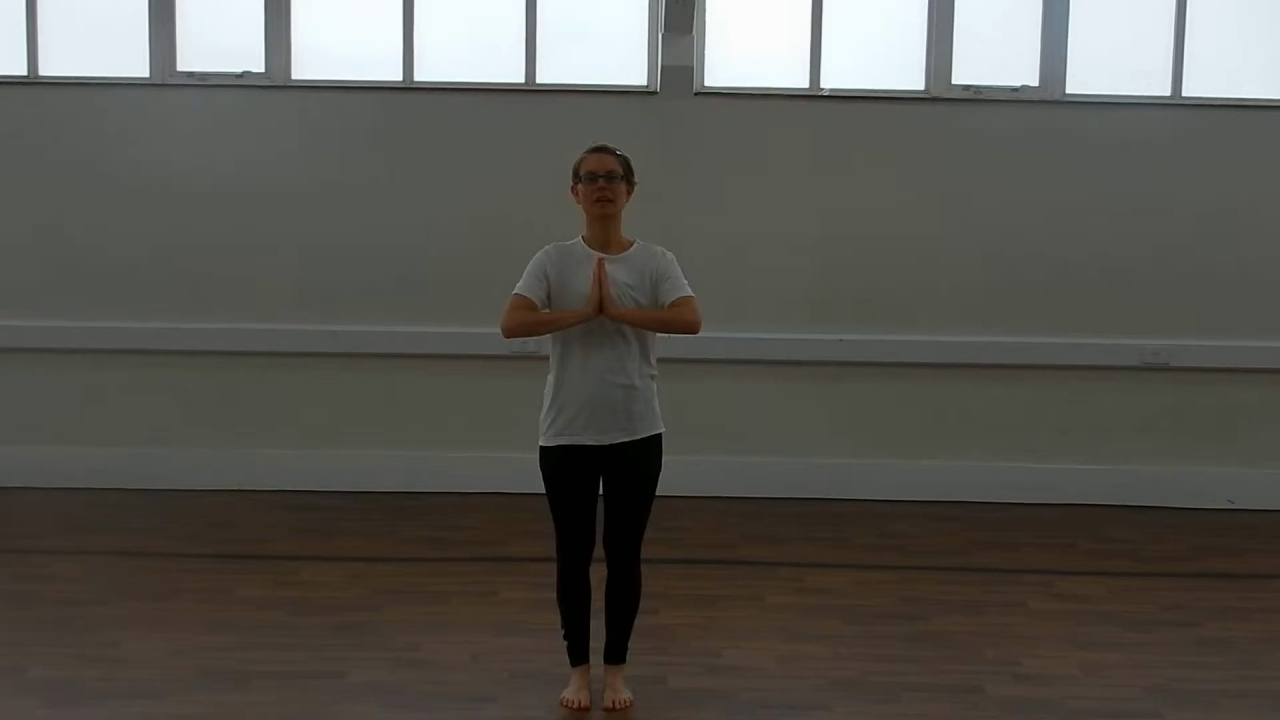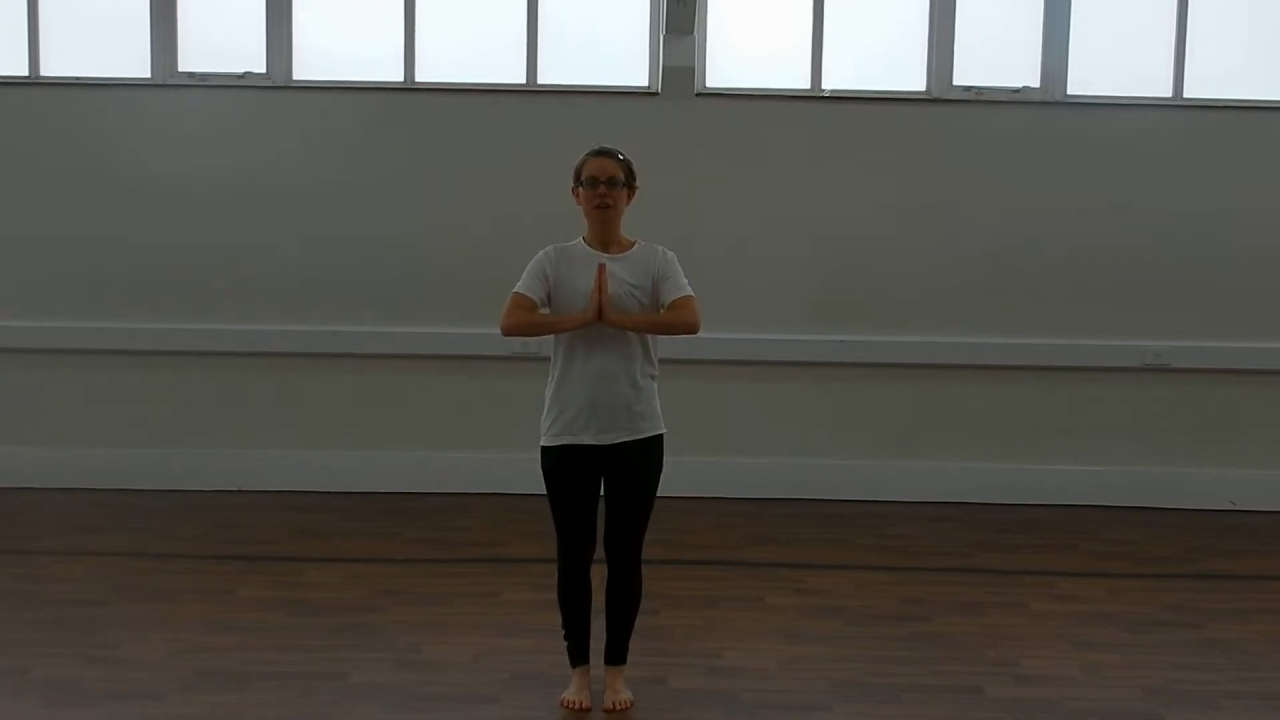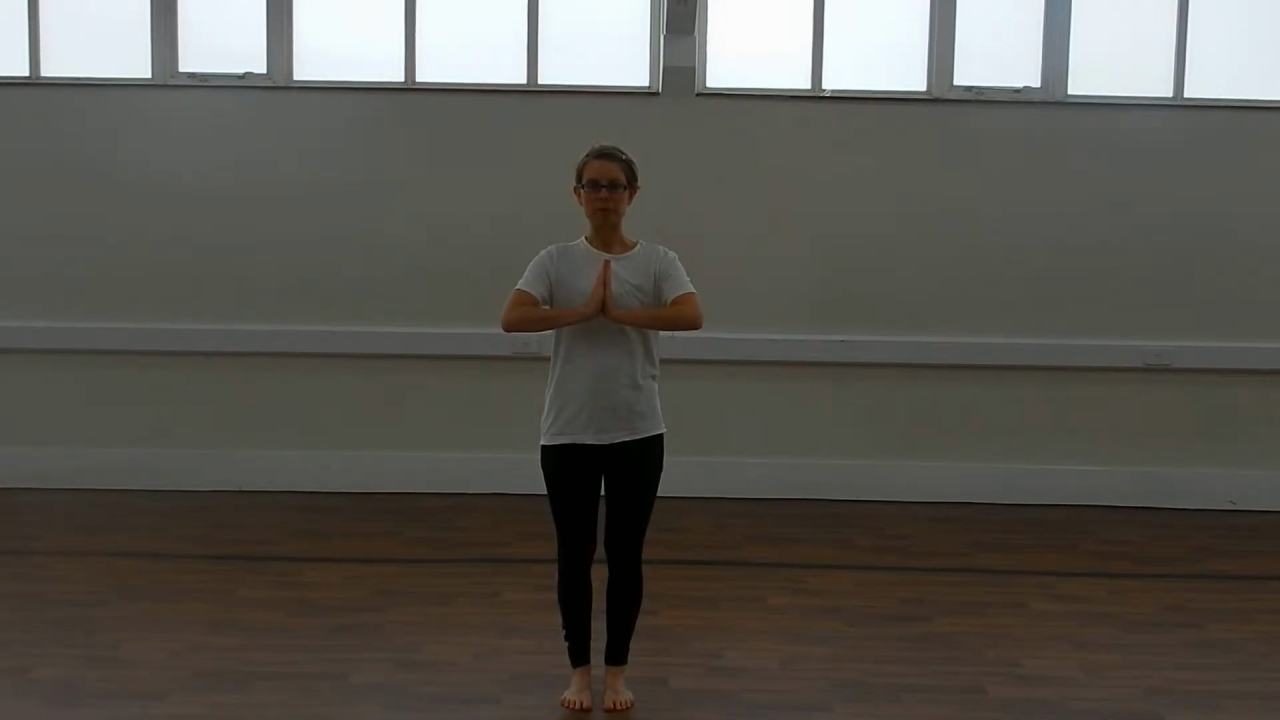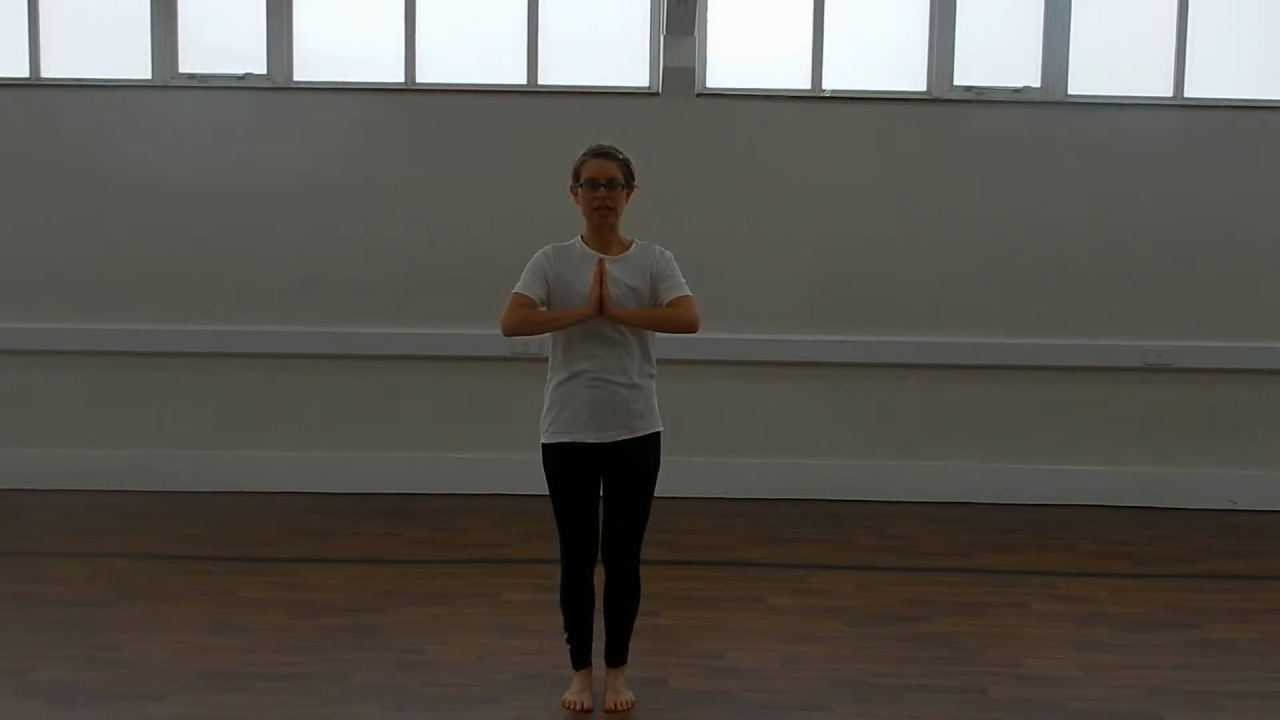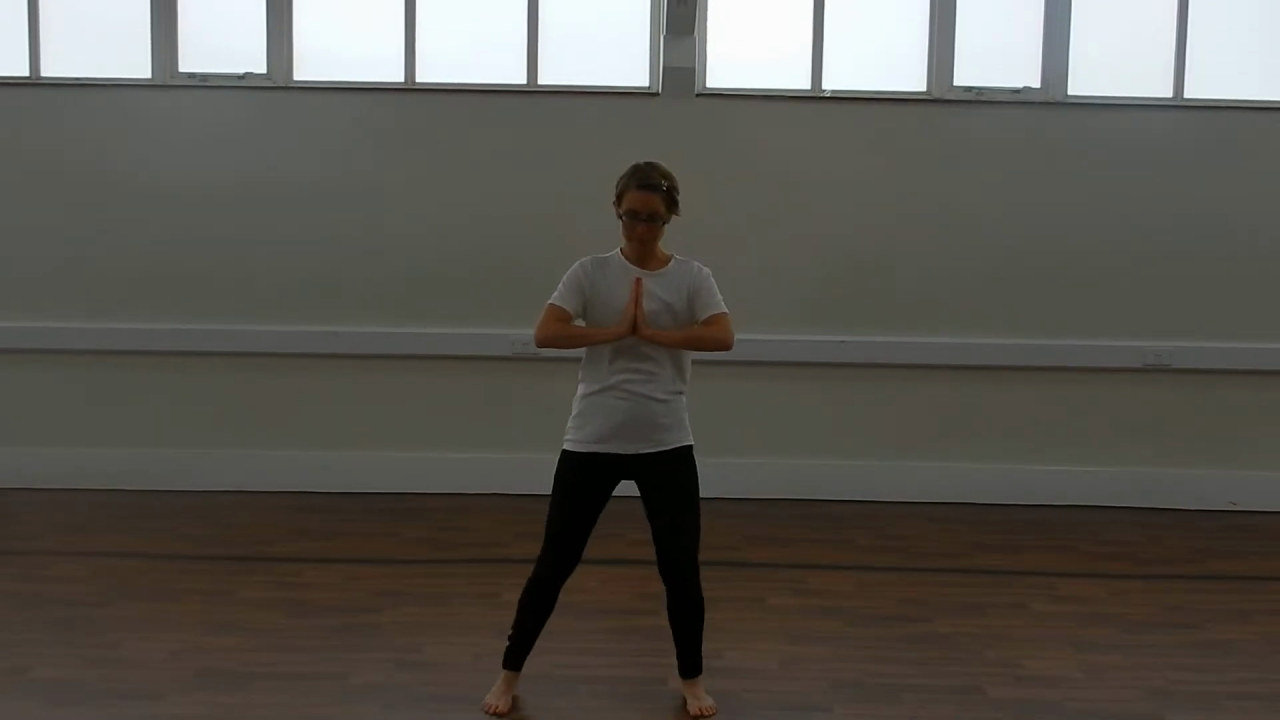
dt=1s
person 1, frame 1
left shoulder: (655, 261)
right shoulder: (553, 260)
left elbow: (690, 320)
right elbow: (512, 323)
left wrist: (618, 311)
right wrist: (582, 311)
left hip: (635, 433)
right hip: (568, 434)
left knee: (624, 554)
right knee: (573, 554)
left ankle: (615, 668)
right ankle: (579, 669)
person 1, frame 2
left shoulder: (656, 260)
right shoulder: (554, 260)
left elbow: (689, 320)
right elbow: (511, 322)
left wrist: (617, 316)
right wrist: (582, 316)
left hip: (636, 434)
right hip: (569, 434)
left knee: (624, 554)
right knee: (575, 554)
left ankle: (615, 670)
right ankle: (579, 670)
person 1, frame 3
left shoulder: (657, 261)
right shoulder: (555, 260)
left elbow: (691, 316)
right elbow: (512, 318)
left wrist: (619, 313)
right wrist: (585, 309)
left hip: (636, 433)
right hip: (569, 433)
left knee: (625, 555)
right knee: (575, 555)
left ankle: (616, 670)
right ankle: (579, 670)
person 1, frame 4
left shoulder: (654, 260)
right shoulder: (553, 260)
left elbow: (688, 320)
right elbow: (512, 322)
left wrist: (616, 311)
right wrist: (582, 311)
left hip: (634, 431)
right hip: (569, 432)
left knee: (623, 556)
right knee: (578, 557)
left ankle: (616, 670)
right ankle: (581, 672)
person 1, frame 5
left shoulder: (691, 276)
right shoulder: (590, 272)
left elbow: (722, 337)
right elbow: (545, 333)
left wrist: (651, 332)
right wrist: (616, 331)
left hip: (665, 445)
right hip: (593, 441)
left knee: (680, 568)
right knee: (555, 561)
right ankle: (509, 673)
